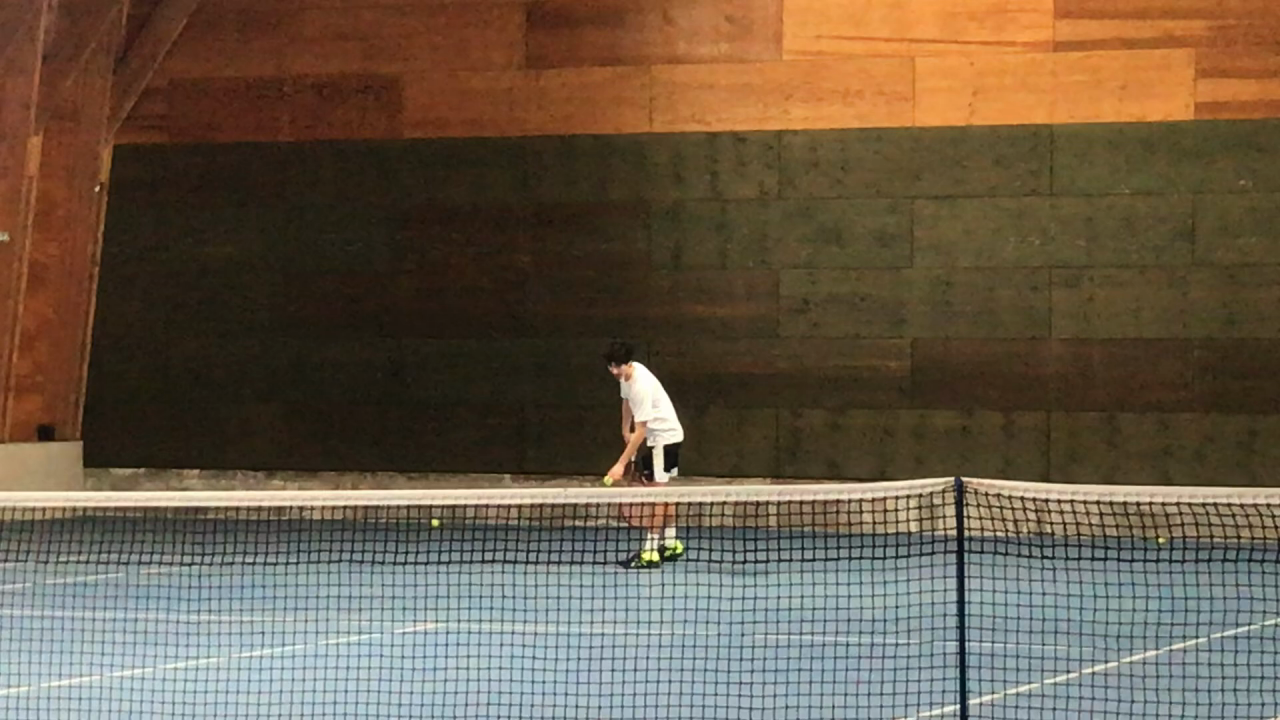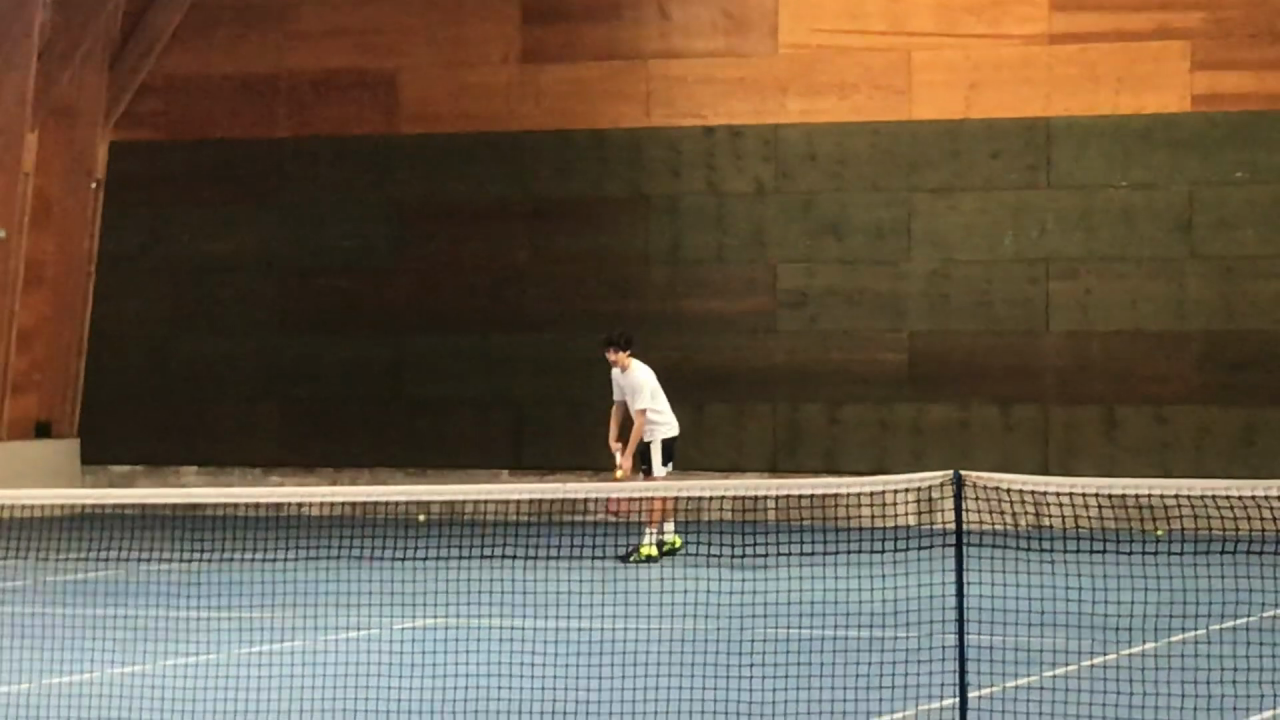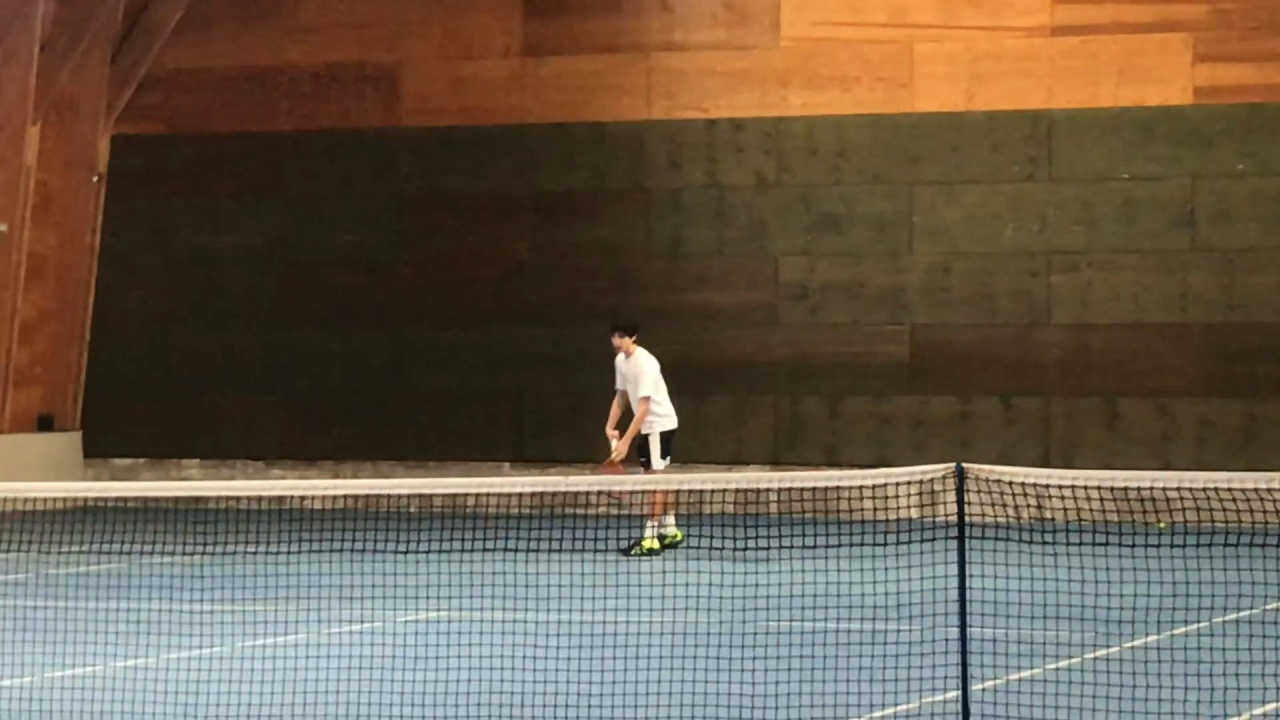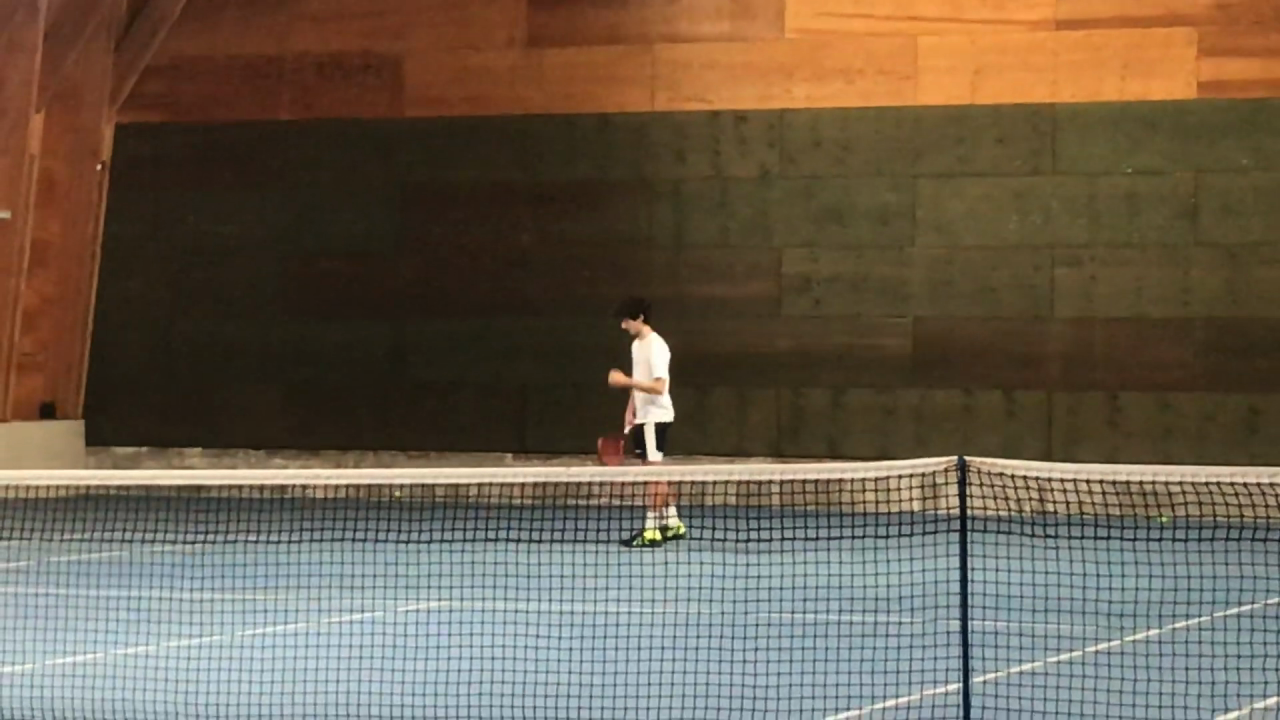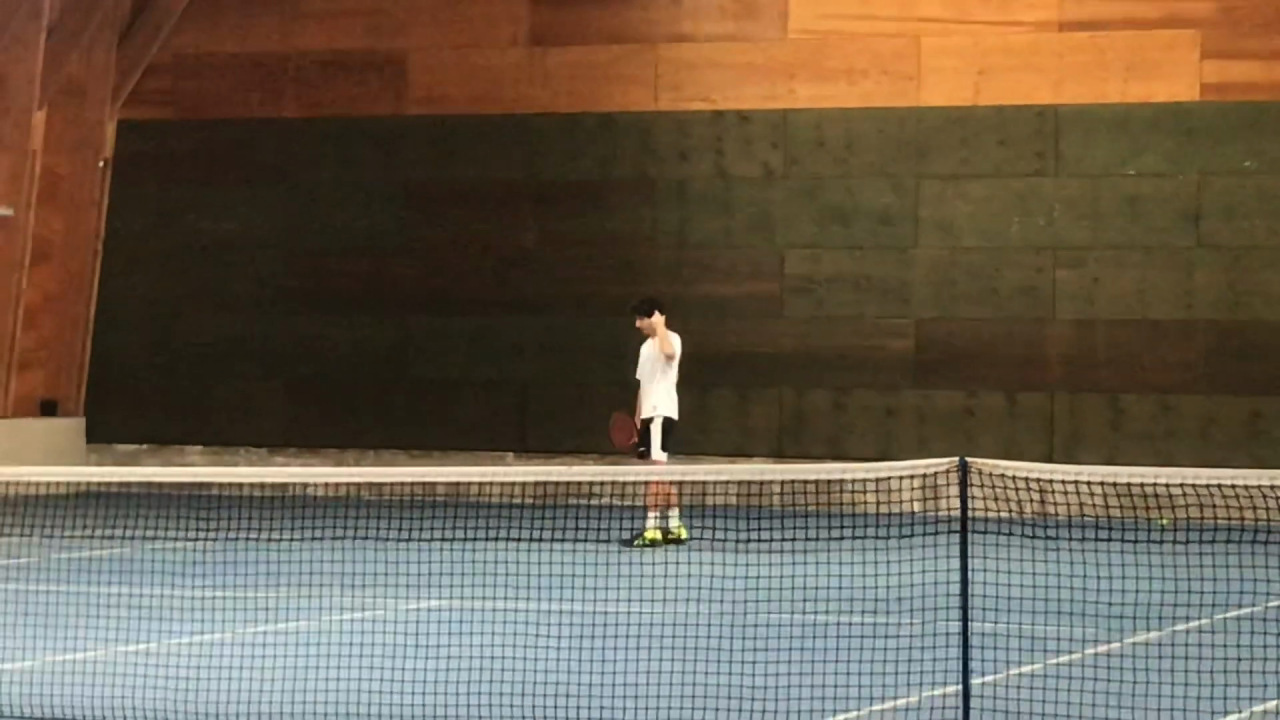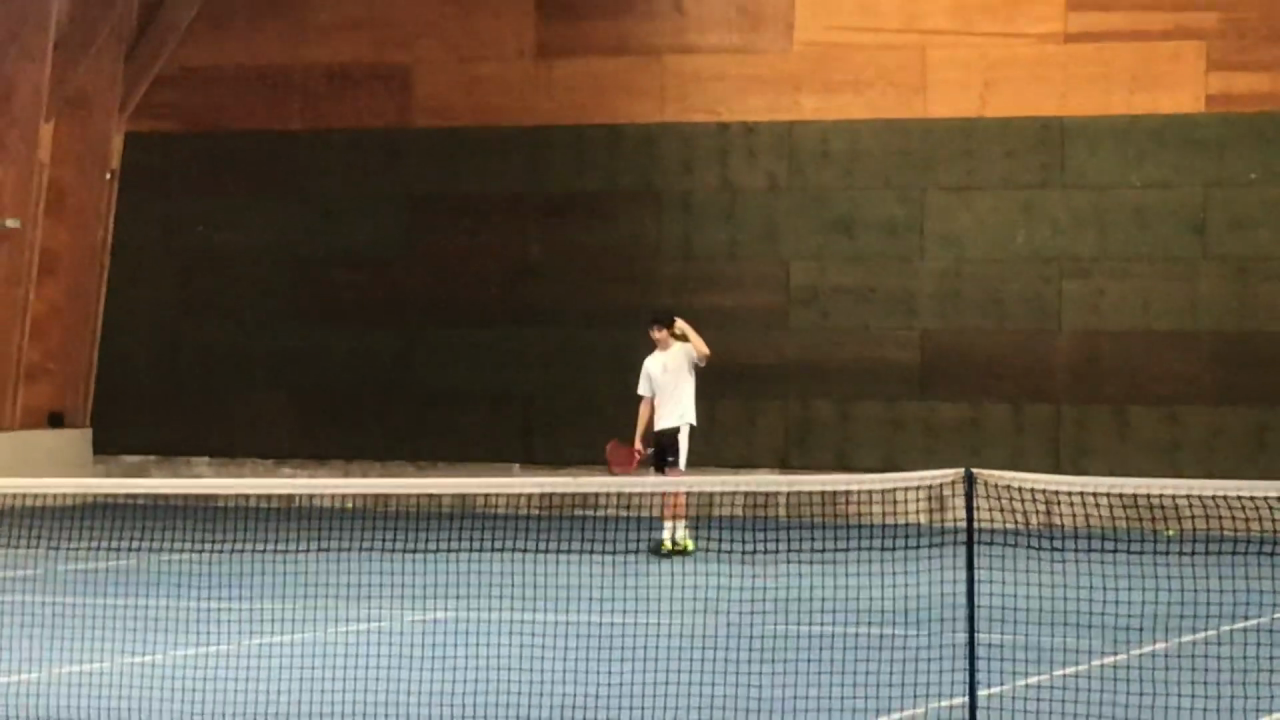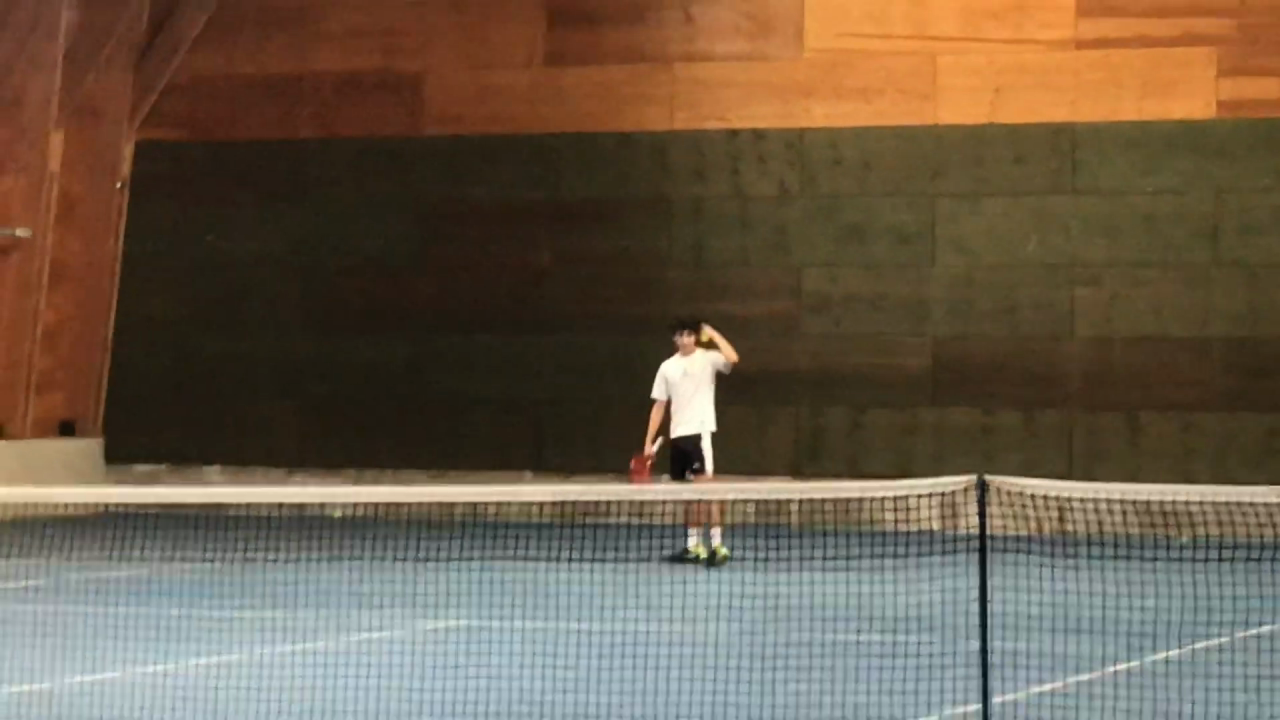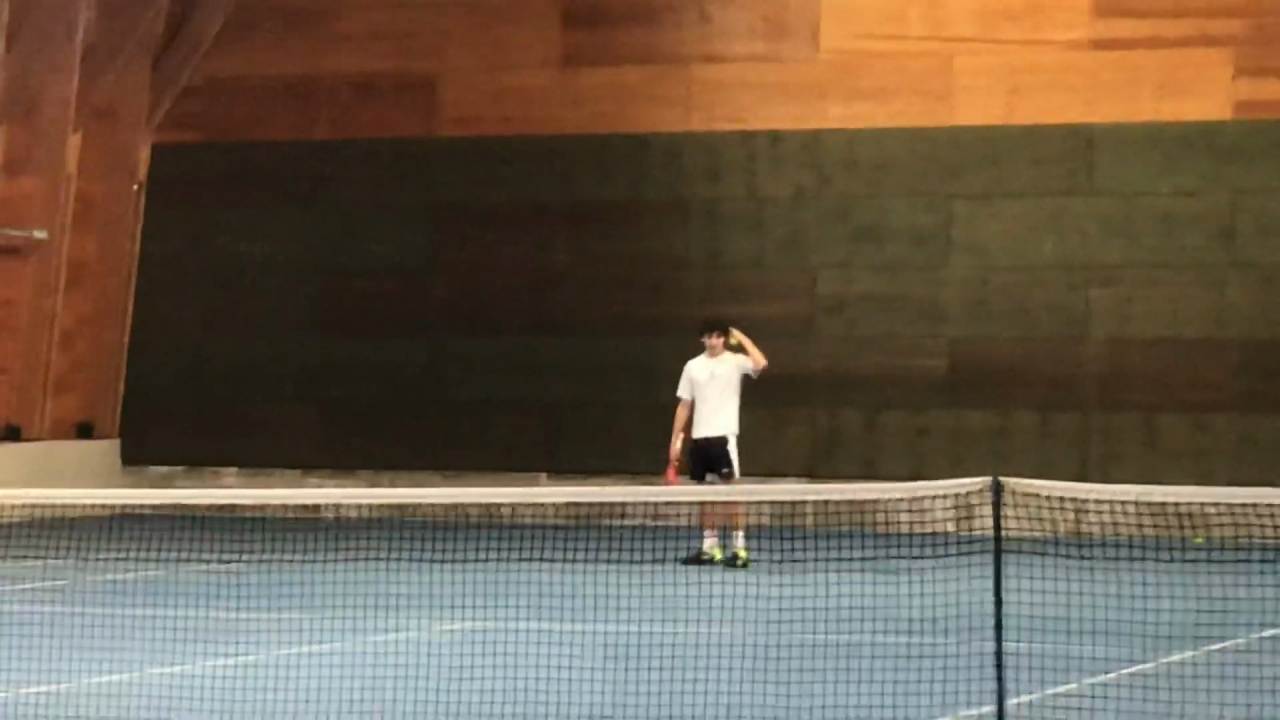
dt=0.3s
person 1, frame 1
left shoulder: (642, 386)
right shoulder: (627, 374)
left elbow: (640, 431)
right elbow: (627, 402)
left wrist: (621, 464)
right wrist: (626, 431)
left hip: (665, 437)
right hip: (664, 436)
left ankle: (650, 551)
right ankle: (671, 544)
person 1, frame 2
left shoulder: (640, 376)
right shoulder: (616, 372)
left elbow: (640, 420)
right elbow: (618, 407)
left wrist: (628, 456)
right wrist: (613, 439)
left hip: (661, 432)
right hip: (655, 432)
left ankle: (648, 546)
right ankle: (669, 538)
person 1, frame 3
left shoulder: (644, 364)
right shoulder: (620, 360)
left elbow: (644, 407)
right elbow: (620, 396)
left wrist: (626, 441)
right wrist: (610, 426)
left hip: (659, 424)
right hip: (650, 426)
left ankle: (650, 539)
right ankle: (670, 532)
person 1, frame 4
left shoulder: (656, 346)
right shoulder: (637, 344)
left elbow: (659, 387)
left wrist: (625, 381)
right wrist: (630, 412)
left hip: (655, 416)
right hip: (644, 417)
left ankle: (651, 530)
right ankle: (673, 524)
person 1, frame 5
left shoulder: (669, 339)
right shoulder: (646, 346)
left elbow: (669, 353)
left wrist: (659, 326)
right wrist: (637, 417)
left hip: (662, 414)
right hip: (649, 414)
left ankle: (652, 531)
right ankle: (675, 527)
person 1, frame 6
left shoulder: (684, 351)
right shoulder: (649, 362)
left elbow: (705, 353)
right elbow: (646, 402)
left wrist: (686, 328)
right wrist: (638, 437)
left hip: (680, 424)
right hip: (660, 427)
left knee: (674, 479)
left ankle: (667, 539)
right ankle: (681, 539)
person 1, frame 7
left shoulder: (708, 358)
right shoulder: (667, 367)
left elbow: (732, 359)
right elbow: (659, 406)
left wrist: (713, 335)
right wrist: (648, 441)
left hip: (700, 431)
right hip: (677, 435)
left ankle: (718, 545)
right ankle: (693, 546)
person 1, frame 8
left shoulder: (735, 362)
right shoulder: (692, 366)
left elbow: (761, 364)
right elbow: (684, 405)
left wrist: (743, 339)
right wrist: (675, 439)
left hip: (724, 435)
right hip: (699, 436)
left ankle: (740, 548)
right ankle: (709, 548)
